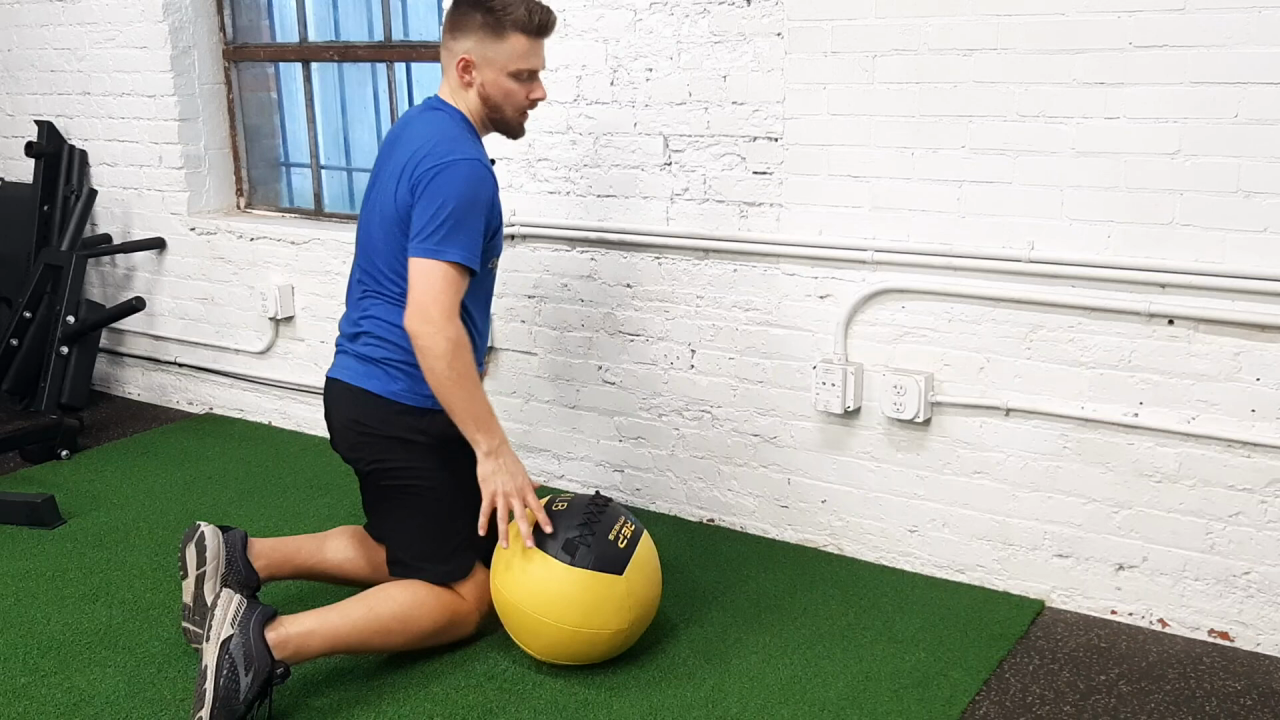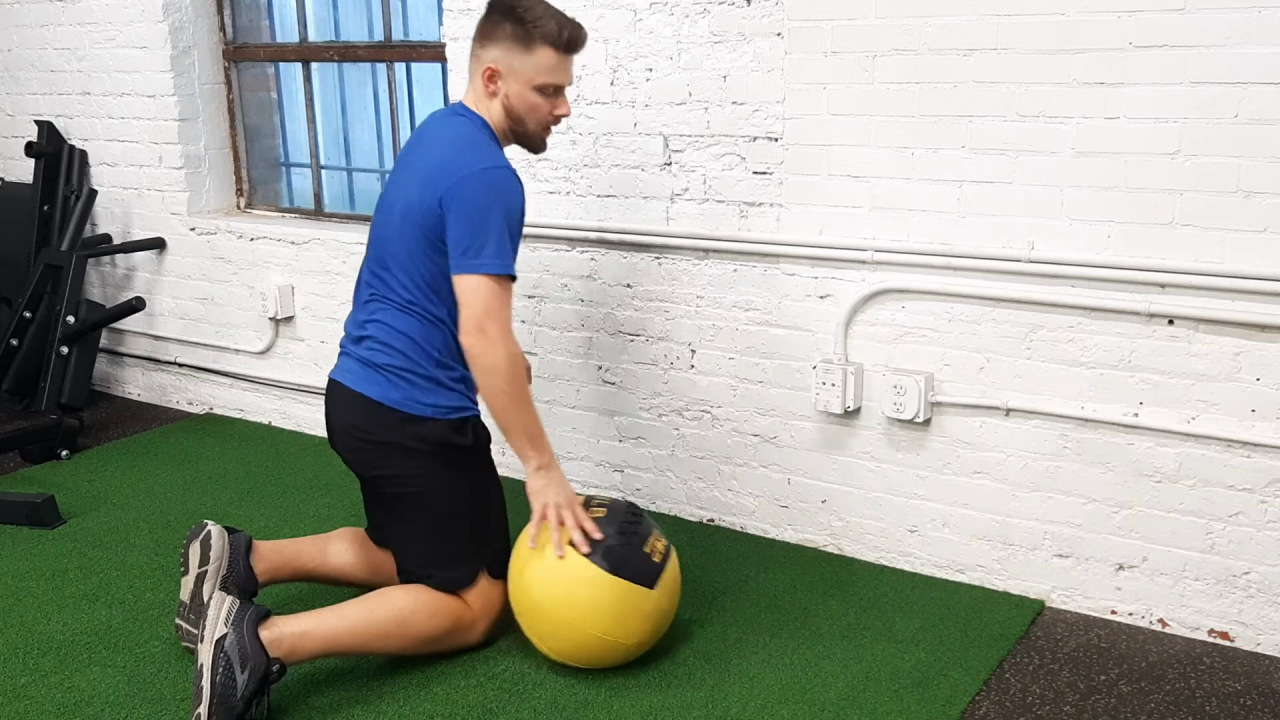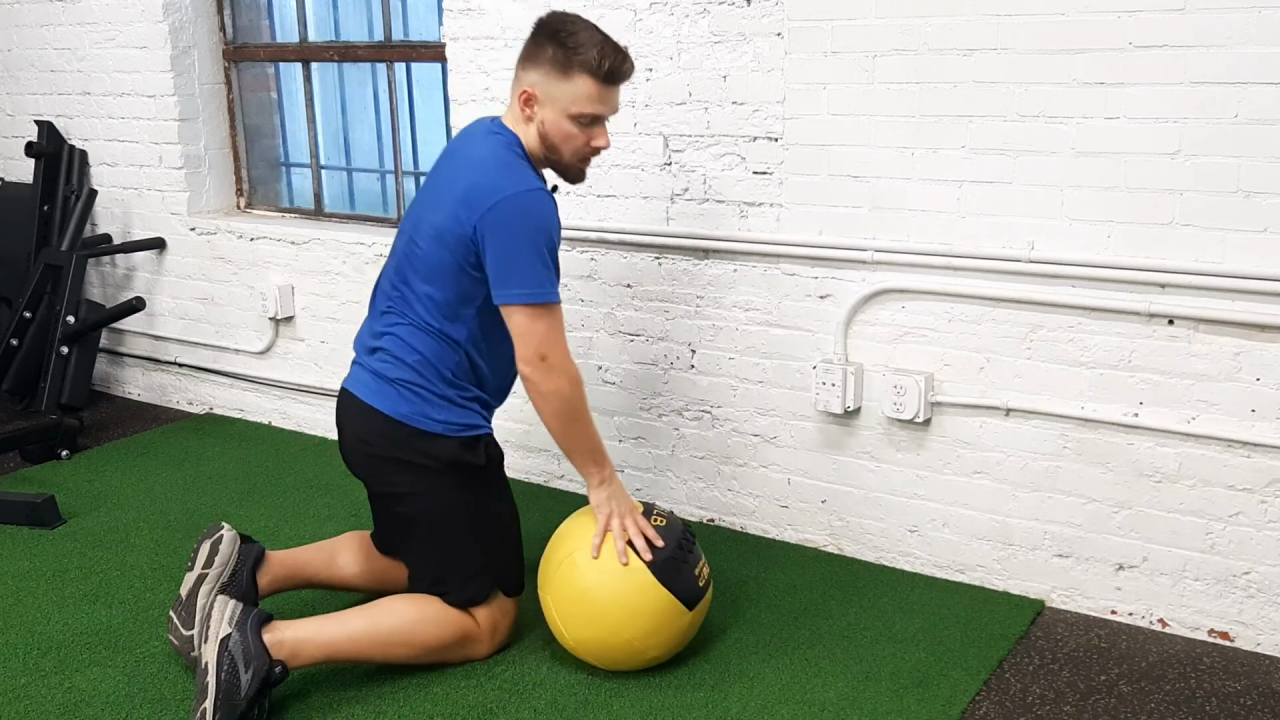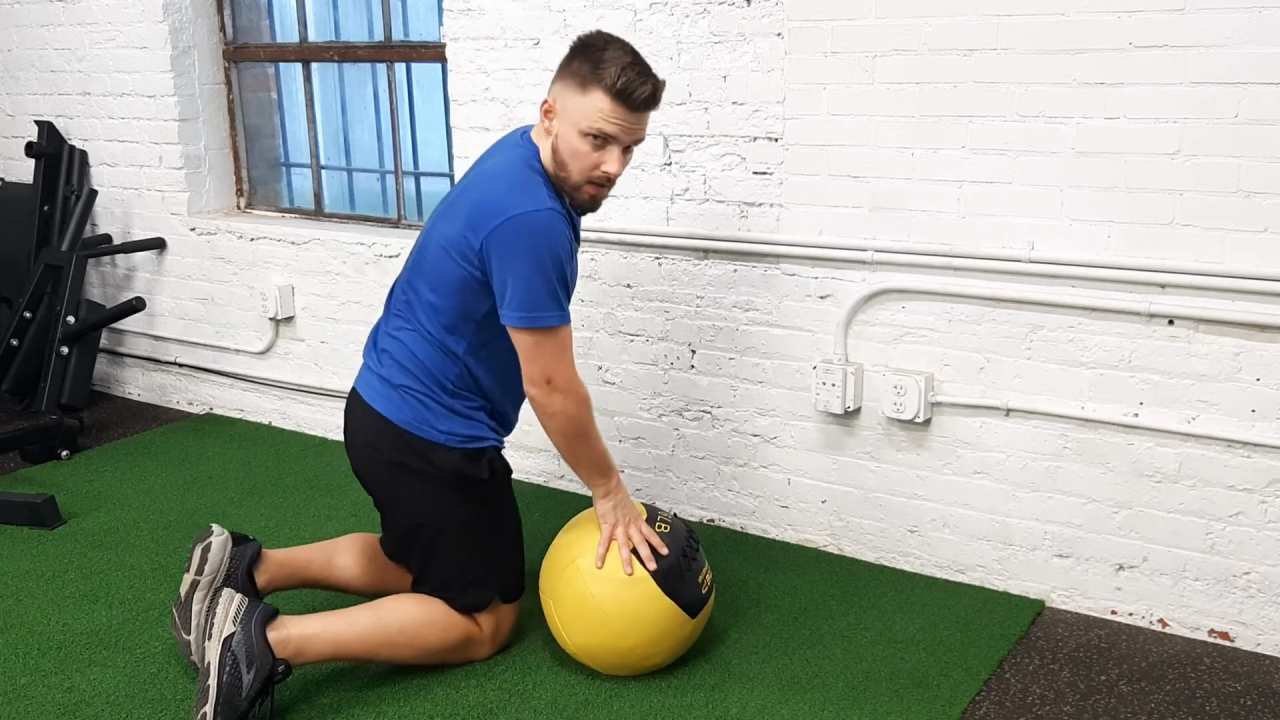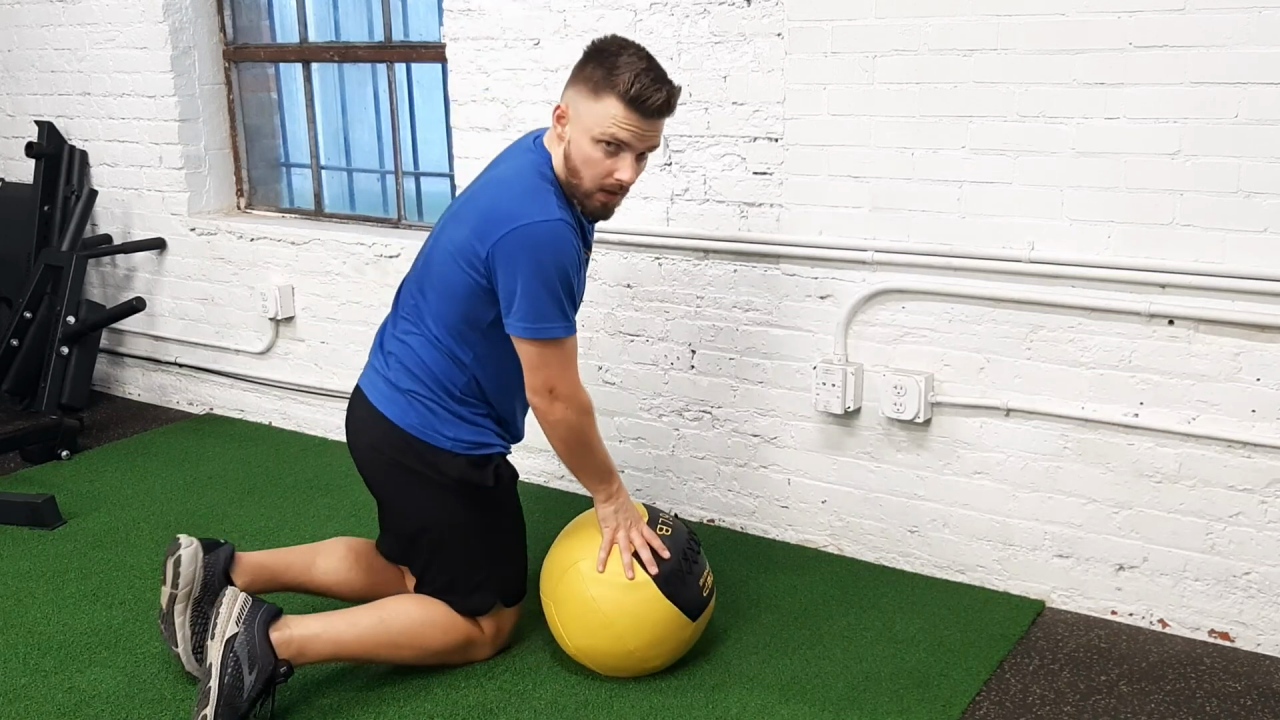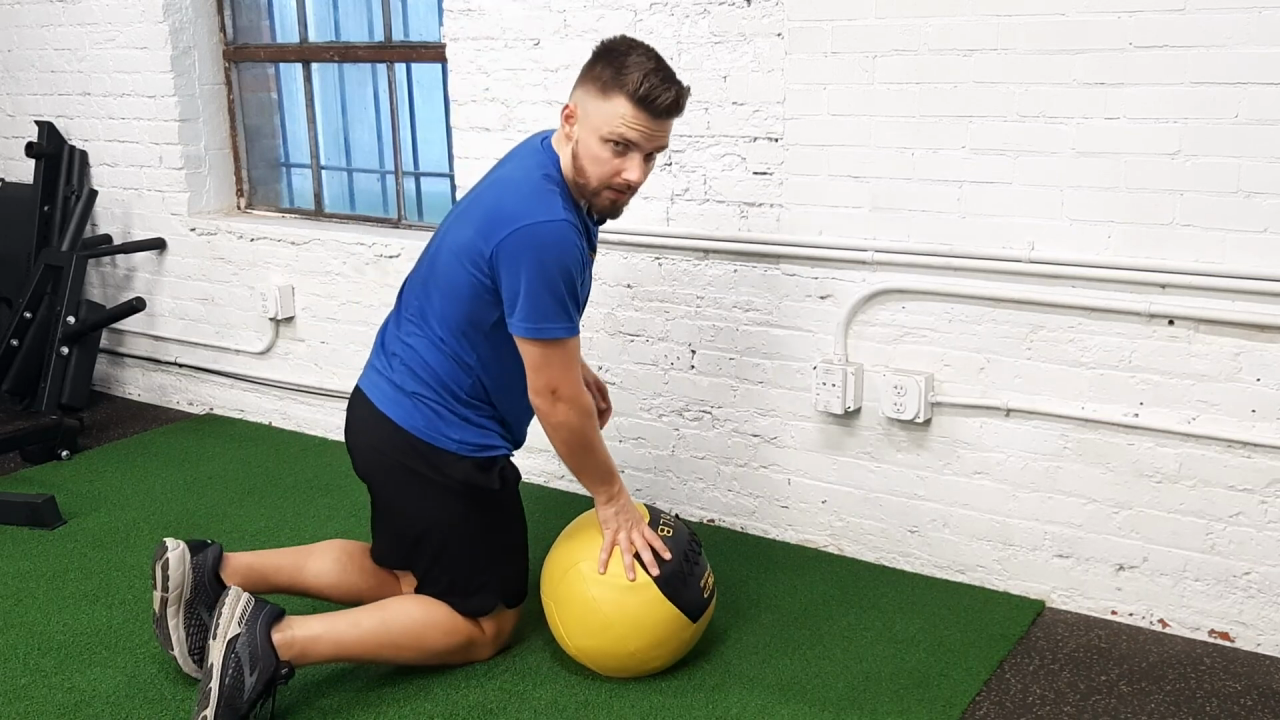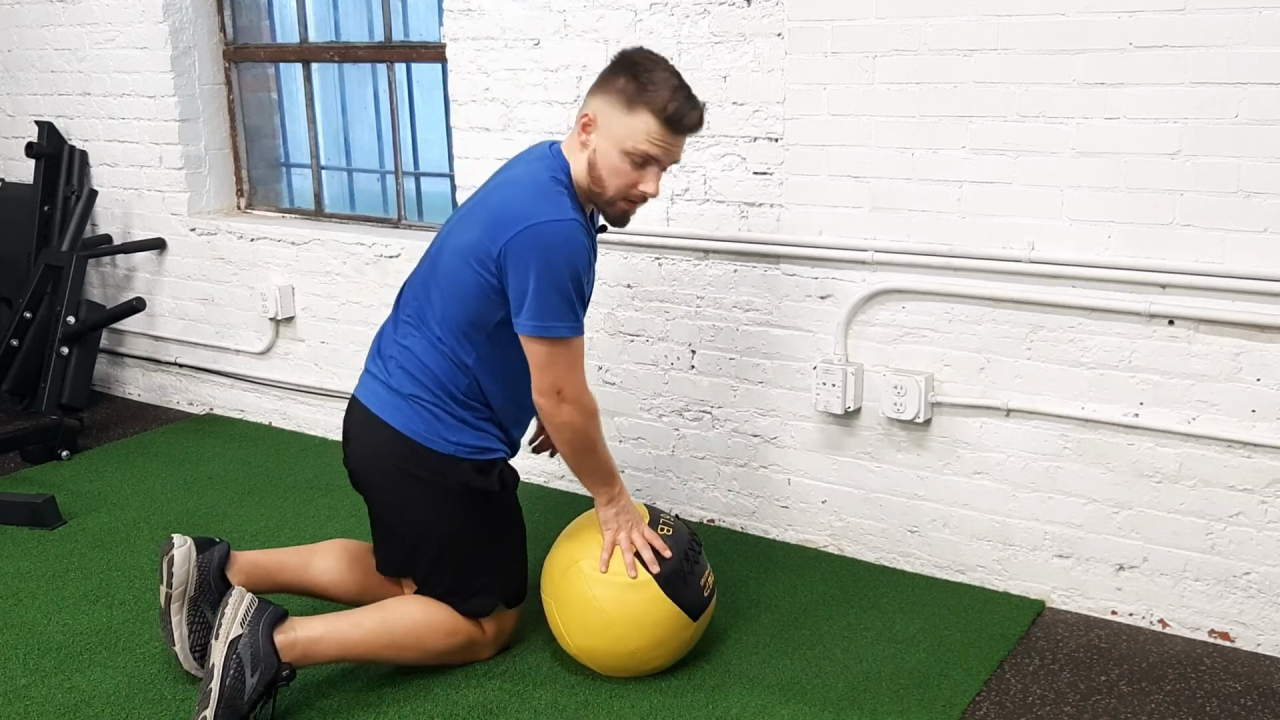
dt=0.2s
person 1, frame 1
left shoulder: (419, 127)
right shoulder: (459, 166)
right elbow: (431, 324)
left wrist: (463, 344)
right wrist: (495, 453)
left hip: (358, 389)
right hip: (404, 408)
left knee: (406, 552)
right knee: (462, 596)
left ankle: (239, 555)
right ankle: (267, 642)
person 1, frame 2
left shoulder: (441, 132)
right shoulder: (483, 175)
right elbow: (484, 338)
left wrist: (498, 353)
right wrist: (541, 469)
left hip: (362, 393)
right hip: (414, 415)
left knee: (412, 556)
right knee: (471, 603)
left ankle: (245, 559)
right ankle: (261, 640)
person 1, frame 3
left shoulder: (480, 143)
right shoulder: (517, 199)
right elbow: (544, 365)
right wrist: (604, 484)
left hip: (375, 401)
right hip: (425, 428)
left knee: (415, 559)
right knee: (481, 617)
left ankle: (250, 567)
right ankle: (265, 643)
person 1, frame 4
left shoulder: (523, 155)
right shoulder: (529, 218)
right elbow: (551, 386)
right wrist: (610, 494)
left hip: (386, 406)
right hip: (430, 434)
left knee: (417, 565)
right knee: (482, 619)
left ankle: (245, 565)
right ankle: (270, 640)
person 1, frame 5
left shoulder: (537, 160)
right shoulder: (538, 227)
right elbow: (553, 396)
left wrist: (559, 356)
right wrist: (613, 498)
left hip: (389, 408)
right hip: (435, 438)
left knee: (406, 572)
right knee: (483, 621)
left ankle: (224, 570)
right ankle: (274, 640)
person 1, frame 6
left shoulder: (545, 161)
right shoulder: (543, 227)
right elbow: (554, 399)
left wrist: (579, 369)
right wrist: (613, 500)
left hip: (387, 411)
right hip: (437, 441)
left knee: (403, 576)
right knee: (483, 622)
left ankle: (214, 571)
right ankle: (275, 642)
person 1, frame 7
left shoulder: (540, 168)
right shoulder: (551, 228)
right elbow: (558, 395)
left wrist: (528, 404)
right wrist: (613, 503)
left hip: (379, 416)
right hip: (432, 444)
left knee: (406, 578)
right knee: (483, 621)
left ankle: (221, 569)
right ankle: (278, 641)
